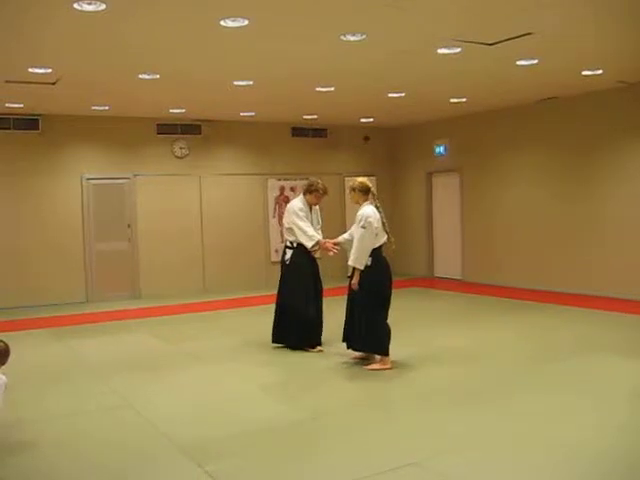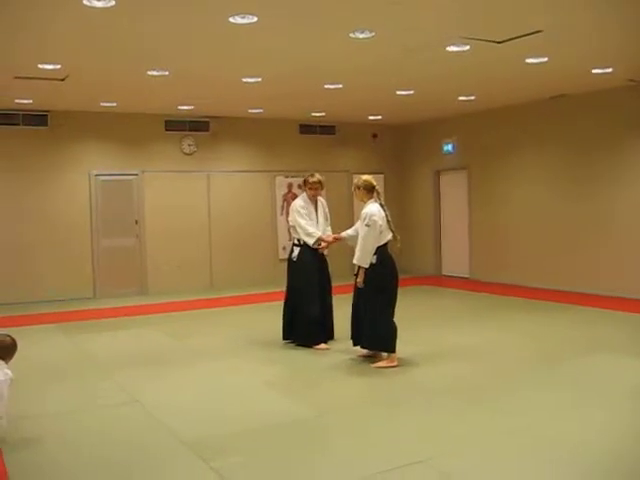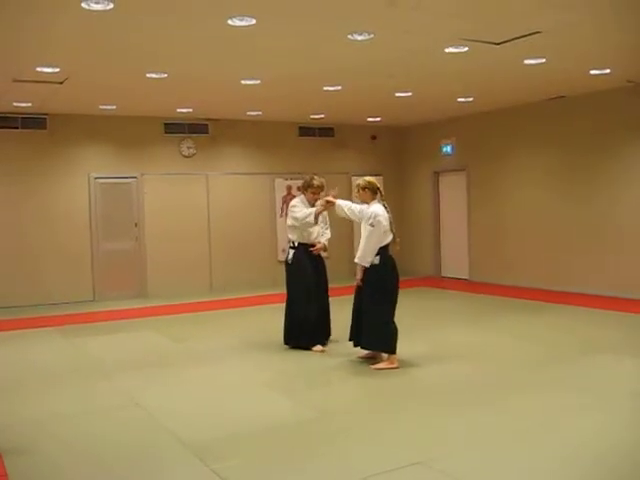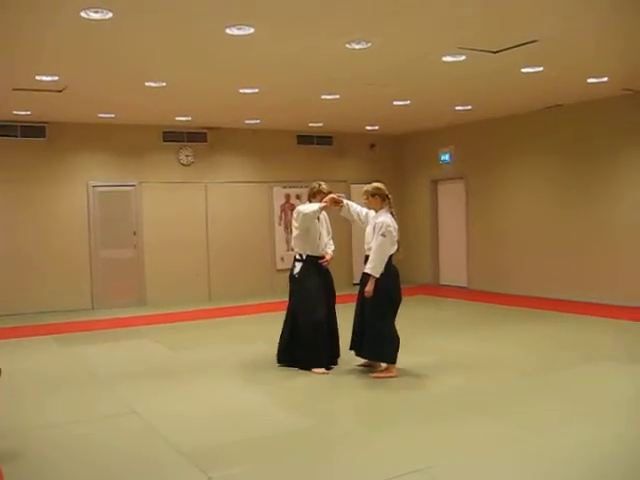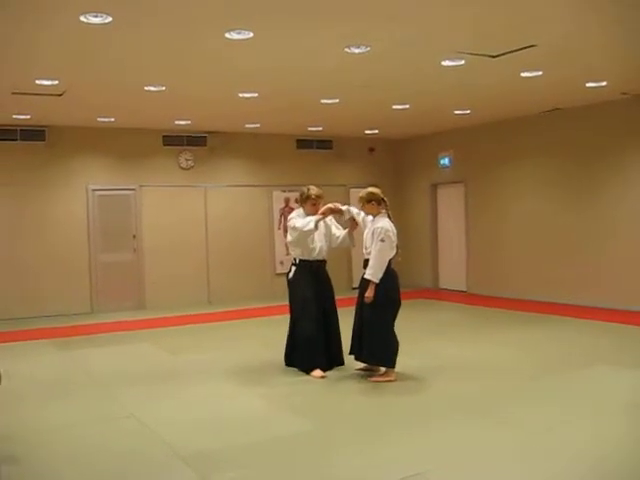
dt=1s
person 1, frame 1
left shoulder: (365, 213)
right shoulder: (372, 210)
left elbow: (362, 246)
right elbow: (354, 235)
left wrist: (356, 274)
right wrist: (333, 242)
left hip: (371, 268)
right hip: (375, 265)
left knee: (374, 311)
right knee: (364, 309)
left ankle: (384, 359)
right ankle: (369, 351)
person 1, frame 2
left shoulder: (371, 211)
right shoulder: (374, 208)
left elbow: (367, 244)
right elbow: (358, 231)
left wrist: (361, 272)
right wrist: (338, 236)
left hip: (378, 266)
right hip: (378, 264)
left knee: (380, 309)
right knee: (368, 307)
left ankle: (391, 357)
right ankle: (376, 349)
person 1, frame 3
left shoulder: (375, 212)
right shoulder: (370, 209)
left elbow: (368, 244)
right elbow: (353, 209)
left wrist: (360, 270)
right wrist: (335, 202)
left hip: (379, 266)
right hip: (377, 265)
left knee: (381, 311)
right knee: (368, 308)
left ankle: (391, 358)
right ankle: (377, 350)
person 1, frame 4
left shoulder: (384, 222)
right shoulder: (374, 216)
left elbow: (379, 254)
right elbow: (356, 212)
left wrist: (371, 281)
right wrist: (340, 202)
left hip: (383, 276)
right hip: (376, 272)
left knee: (383, 320)
right knee: (369, 317)
left ankle: (390, 367)
right ankle: (375, 360)
person 1, frame 5
left shoulder: (382, 227)
right shoulder: (373, 220)
left elbow: (379, 259)
right elbow: (356, 213)
left wrist: (371, 287)
right wrist: (342, 209)
left hip: (382, 280)
right hip: (374, 276)
left knee: (382, 324)
right knee: (368, 321)
left ankle: (389, 371)
right ankle: (375, 363)
person 2, frame 1
left shoulder: (314, 208)
right shoulder: (294, 207)
left elbow: (316, 229)
right elbow: (305, 231)
left wrist: (320, 244)
right wrist: (322, 243)
left hip: (308, 254)
right hip: (295, 255)
left knee: (313, 296)
right knee: (301, 299)
left ankle: (301, 337)
right ankle: (305, 340)
person 2, frame 2
left shoulder: (322, 203)
right shoulder: (298, 205)
left elbow: (326, 226)
right elbow: (306, 228)
left wrist: (326, 241)
right wrist: (324, 238)
left hip: (317, 252)
right hip: (302, 253)
left knee: (322, 293)
right knee: (307, 296)
left ankle: (320, 334)
right ankle: (311, 338)
person 2, frame 3
left shoulder: (319, 206)
right shoulder: (296, 205)
left elbow: (326, 228)
right elbow: (303, 219)
left wrist: (323, 243)
right wrist: (319, 210)
left hip: (315, 254)
right hip: (299, 254)
left knee: (319, 296)
right knee: (303, 298)
left ankle: (318, 335)
right ankle: (307, 339)
person 2, frame 4
left shoulder: (323, 215)
right shoulder: (302, 212)
left elbow: (328, 239)
right elbow: (306, 213)
left wrist: (330, 253)
right wrist: (323, 205)
left hip: (320, 266)
right hip: (304, 267)
left knee: (326, 312)
right knee: (311, 313)
left ankle: (324, 355)
right ankle: (313, 360)
person 2, frame 5
left shoulder: (325, 218)
right shoulder: (295, 217)
left elbow: (337, 238)
right elbow: (302, 228)
left wrist: (350, 229)
right wrist: (319, 216)
left hip: (320, 270)
right hip: (301, 272)
left knee: (327, 315)
right knee: (307, 317)
left ankle: (327, 358)
right ankle: (311, 363)
